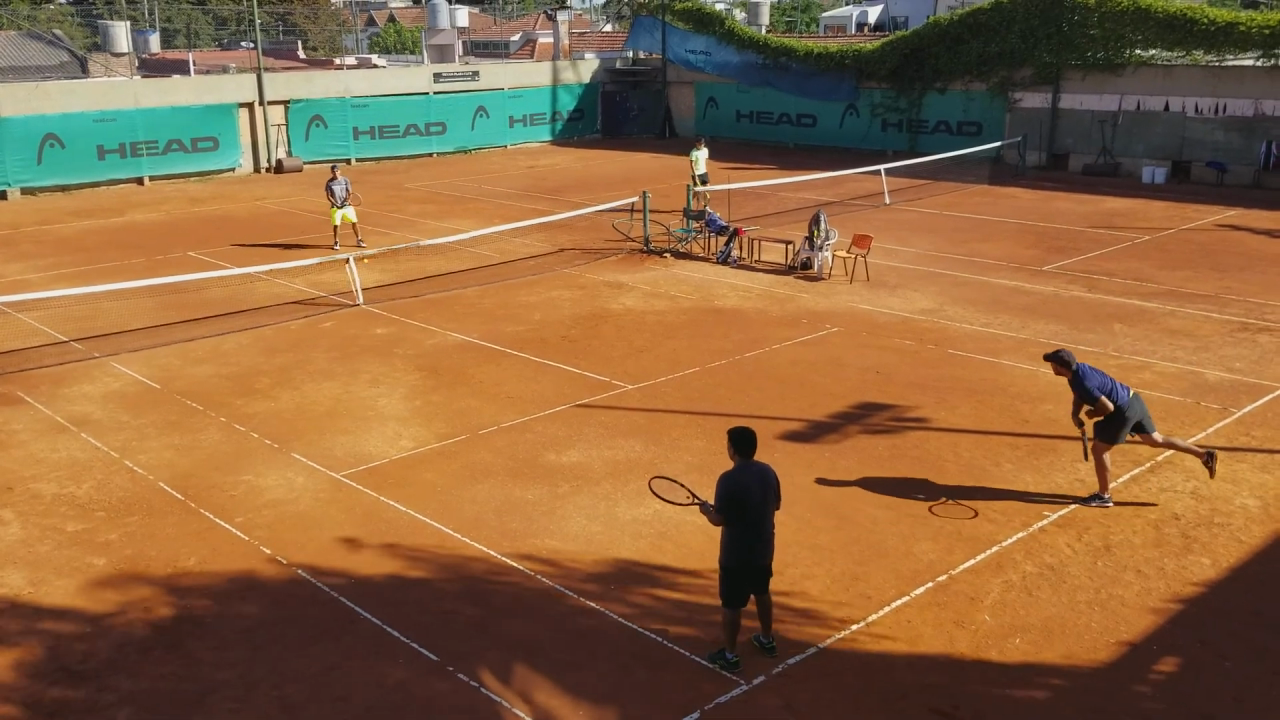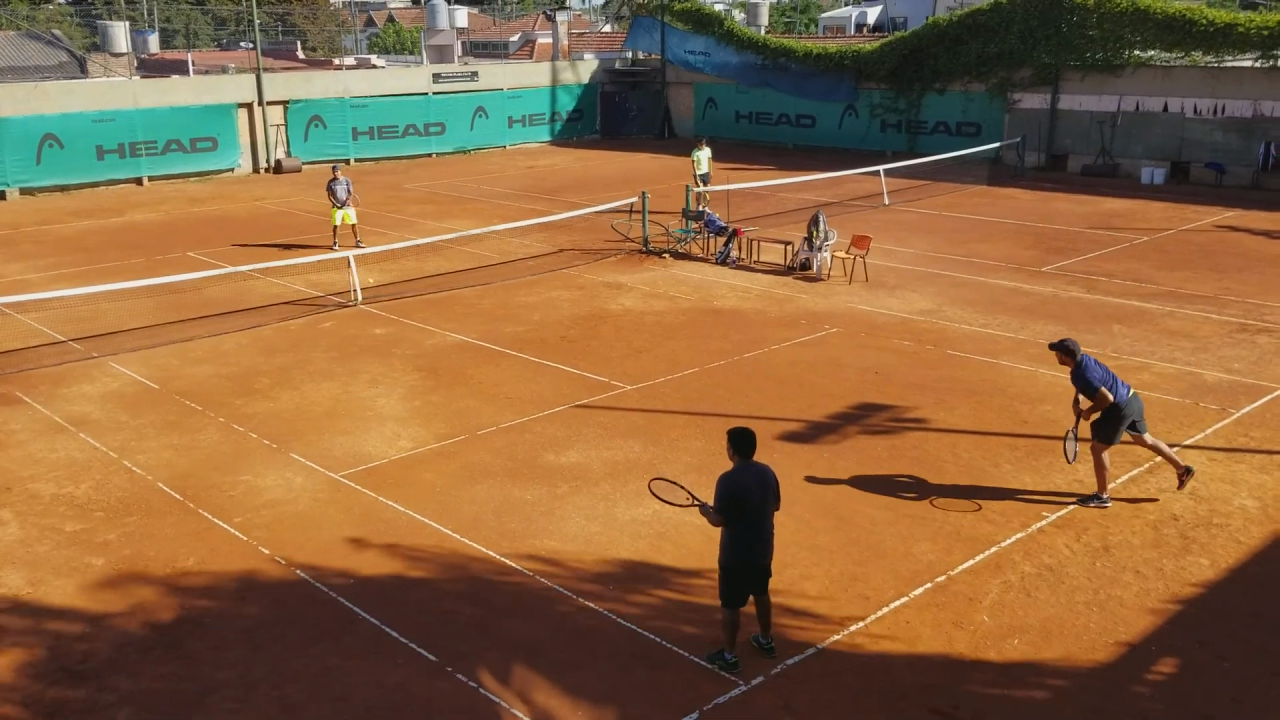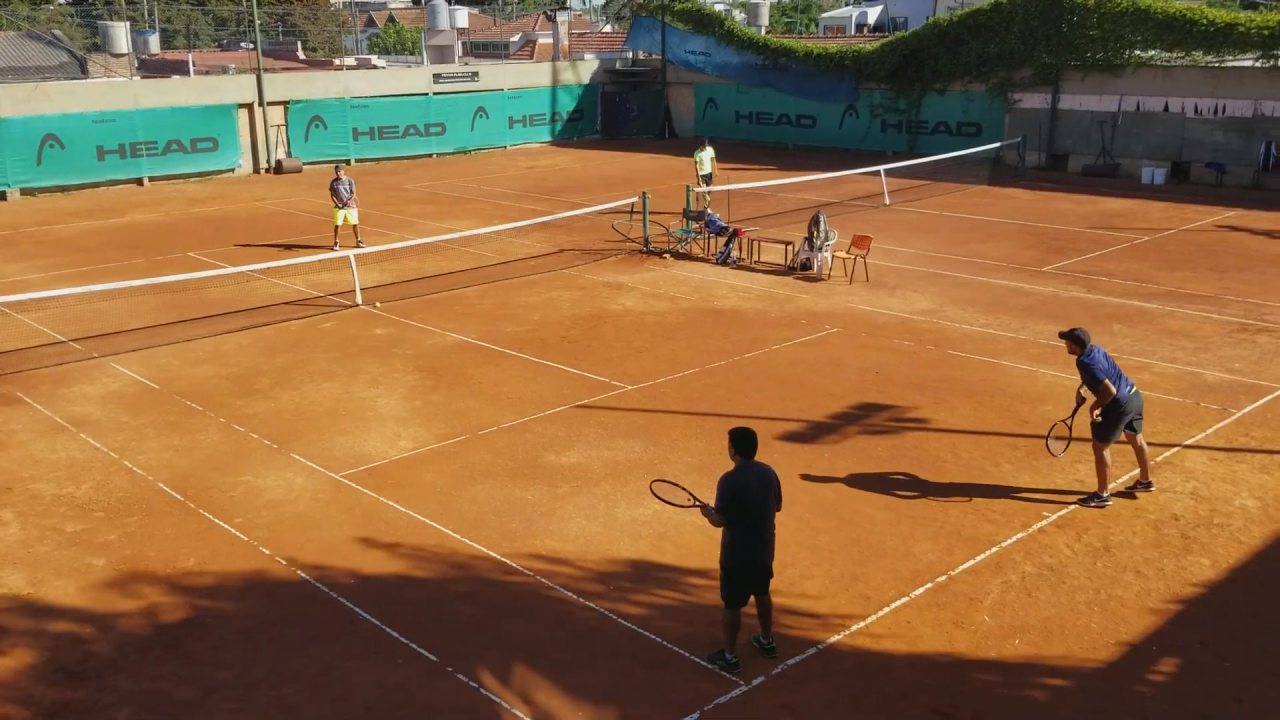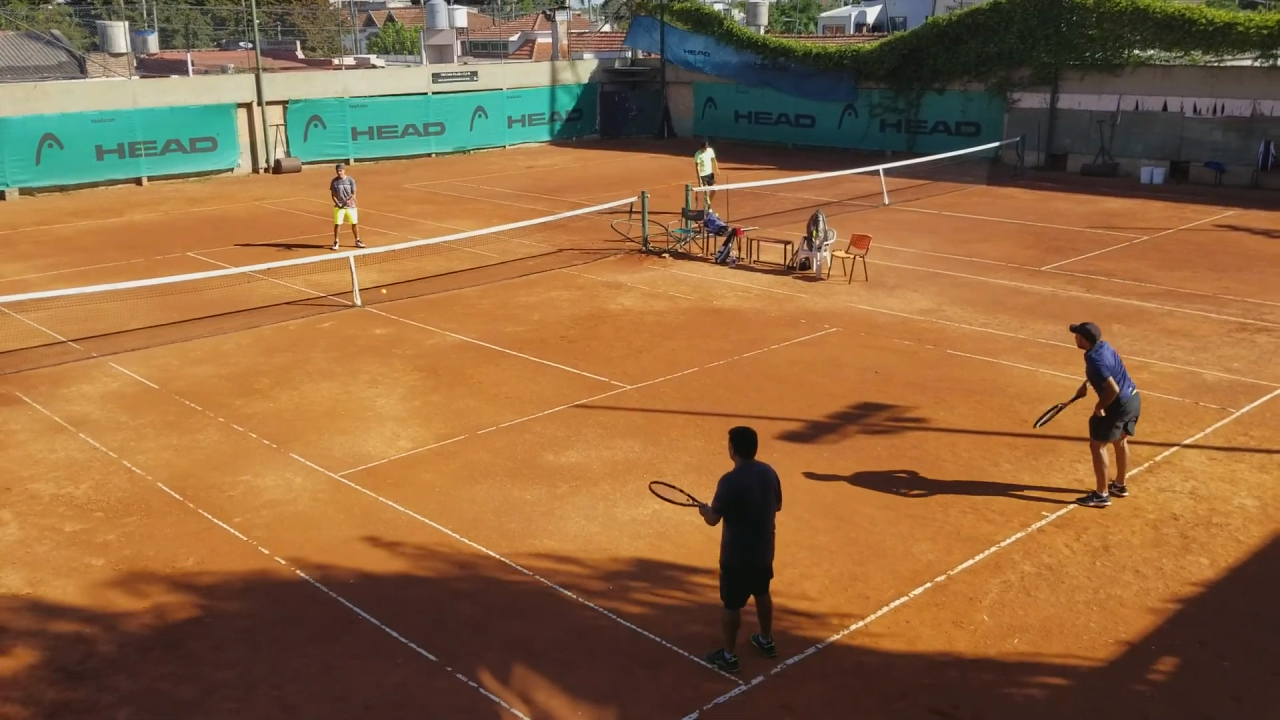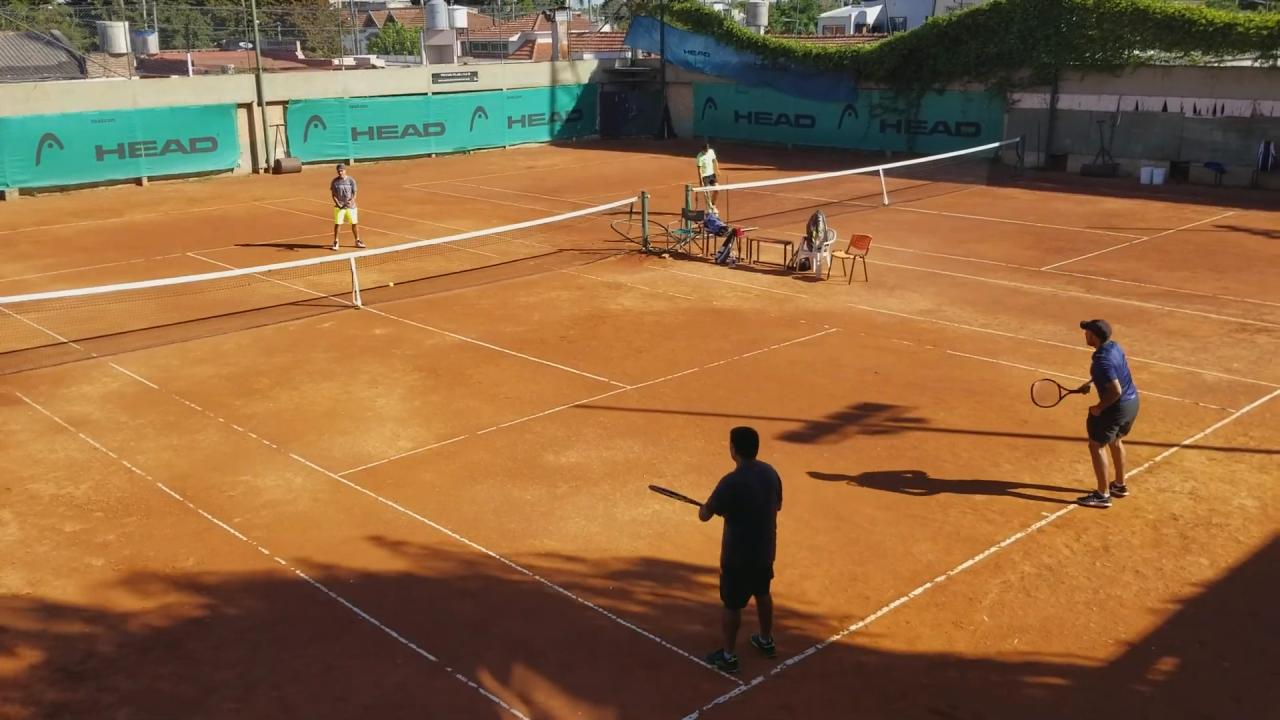
dt=0.1s
person 1, frame 1
left shoulder: (728, 479)
right shoulder: (768, 472)
left elbow: (719, 520)
right elbow: (776, 505)
left wrist: (706, 510)
left hip: (736, 554)
right hip: (763, 549)
left knee: (731, 604)
right knee: (762, 594)
left ankle: (730, 656)
right ankle: (767, 640)
person 1, frame 2
left shoulder: (728, 480)
right shoulder: (767, 473)
left elbow: (718, 520)
right elbow: (775, 506)
left wrist: (706, 511)
left hip: (735, 554)
right hip: (763, 549)
left knee: (730, 605)
right knee: (761, 594)
left ankle: (729, 656)
right ankle: (766, 640)
person 1, frame 3
left shoulder: (730, 480)
right shoulder: (769, 473)
left elbow: (719, 521)
right elbow: (777, 506)
left wrist: (707, 512)
left hip: (736, 554)
right hip: (764, 549)
left knee: (731, 605)
right knee: (762, 594)
left ankle: (729, 656)
right ankle: (766, 641)
person 1, frame 4
left shoulder: (730, 481)
right shoulder: (769, 472)
left elbow: (712, 520)
right elbow: (777, 506)
left wrist: (706, 510)
left hip: (737, 554)
right hip: (764, 549)
left knee: (731, 604)
right knee: (762, 594)
left ankle: (728, 656)
right ankle: (766, 640)
person 1, frame 5
left shoulder: (732, 481)
right shoulder: (770, 472)
left elbow: (705, 515)
right elbow: (777, 506)
left wrist: (703, 507)
left hip: (738, 554)
right hip: (765, 549)
left knee: (731, 604)
right knee: (763, 594)
left ankle: (728, 656)
right ankle: (766, 641)
person 2, frame 1
left shoulder: (1083, 384)
right shoulder: (1078, 370)
left elbow: (1108, 408)
right elbow: (1078, 397)
left wrist: (1092, 414)
right wrist: (1075, 416)
left hip: (1123, 411)
right hip: (1133, 401)
left knee: (1099, 449)
right knee: (1157, 440)
left ankle: (1103, 496)
right ankle: (1205, 455)
person 2, frame 2
left shoulder: (1083, 375)
right shoulder: (1083, 360)
left elbow: (1108, 399)
right elbow: (1084, 385)
left wrist: (1089, 411)
right wrist: (1076, 401)
left hip: (1120, 408)
right hip: (1132, 398)
left knee: (1098, 449)
right knee: (1146, 440)
left ankle: (1102, 496)
right ankle: (1182, 468)
person 2, frame 3
left shoulder: (1089, 364)
right shoulder: (1094, 350)
left elbow: (1110, 391)
left wrist: (1095, 407)
right wrist: (1080, 390)
left hip: (1121, 405)
right hip: (1133, 396)
left knee: (1100, 447)
right knee: (1136, 439)
left ankle: (1103, 495)
right ankle: (1145, 481)
person 2, frame 4
left shoulder: (1095, 359)
right shoulder: (1103, 347)
left elbow: (1113, 389)
left wrist: (1099, 407)
right wrist: (1085, 385)
left hip: (1120, 404)
right hip: (1133, 398)
left knee: (1097, 446)
right knee: (1120, 442)
left ankle: (1101, 495)
right ankle: (1120, 485)
person 2, frame 5
left shoulder: (1102, 359)
right shoulder: (1113, 346)
left elbow: (1116, 391)
left wrist: (1098, 407)
right wrist: (1089, 383)
left hip: (1118, 406)
right hip: (1132, 401)
left knee: (1096, 446)
right knee: (1115, 442)
left ankle: (1103, 495)
right ankle: (1120, 485)
